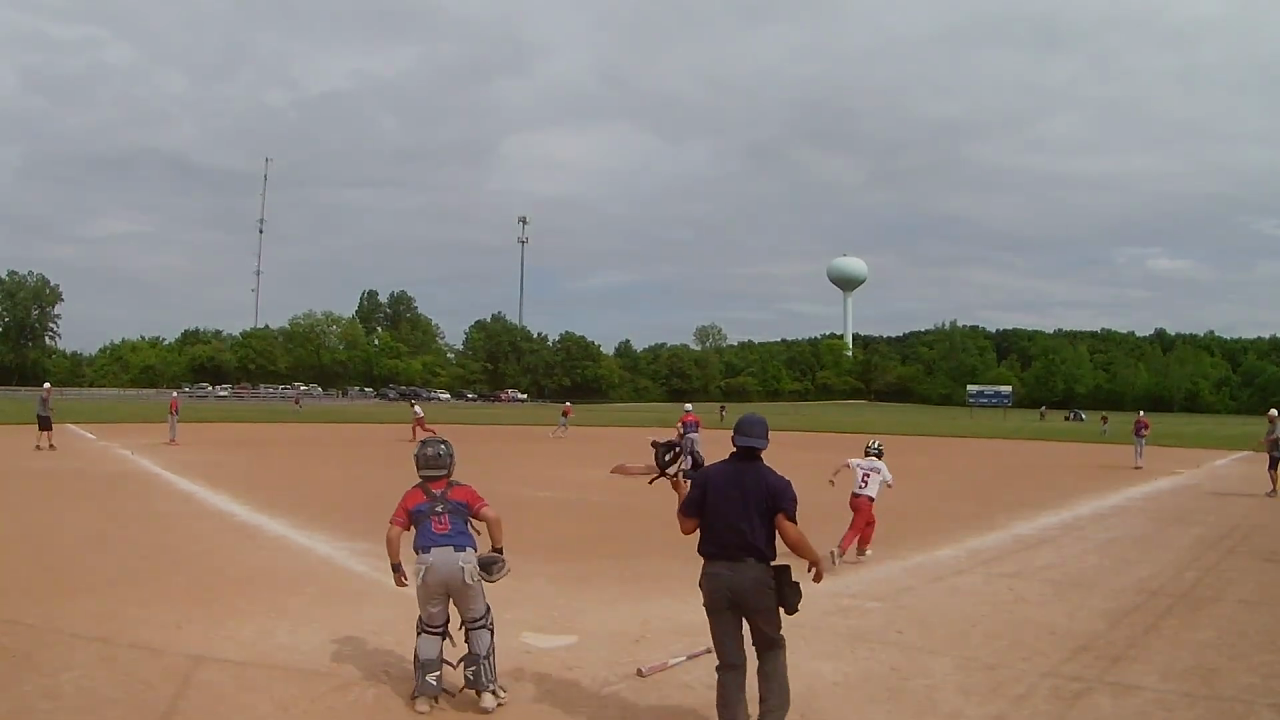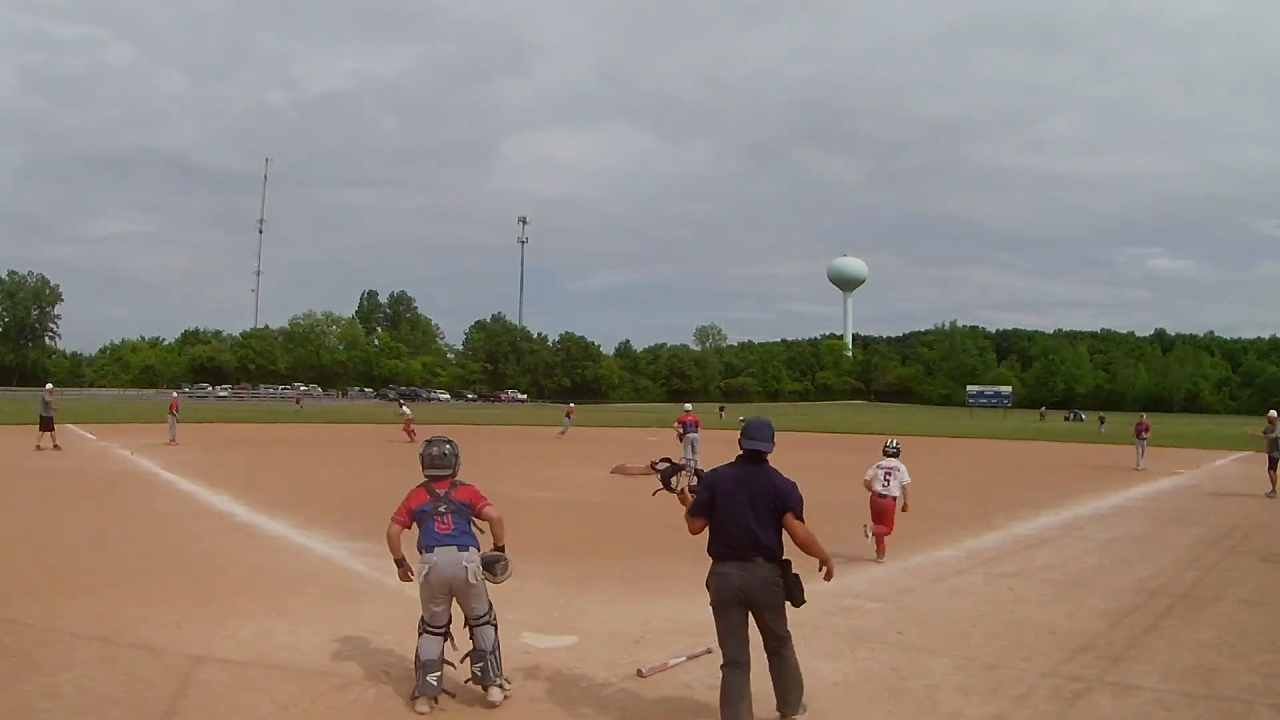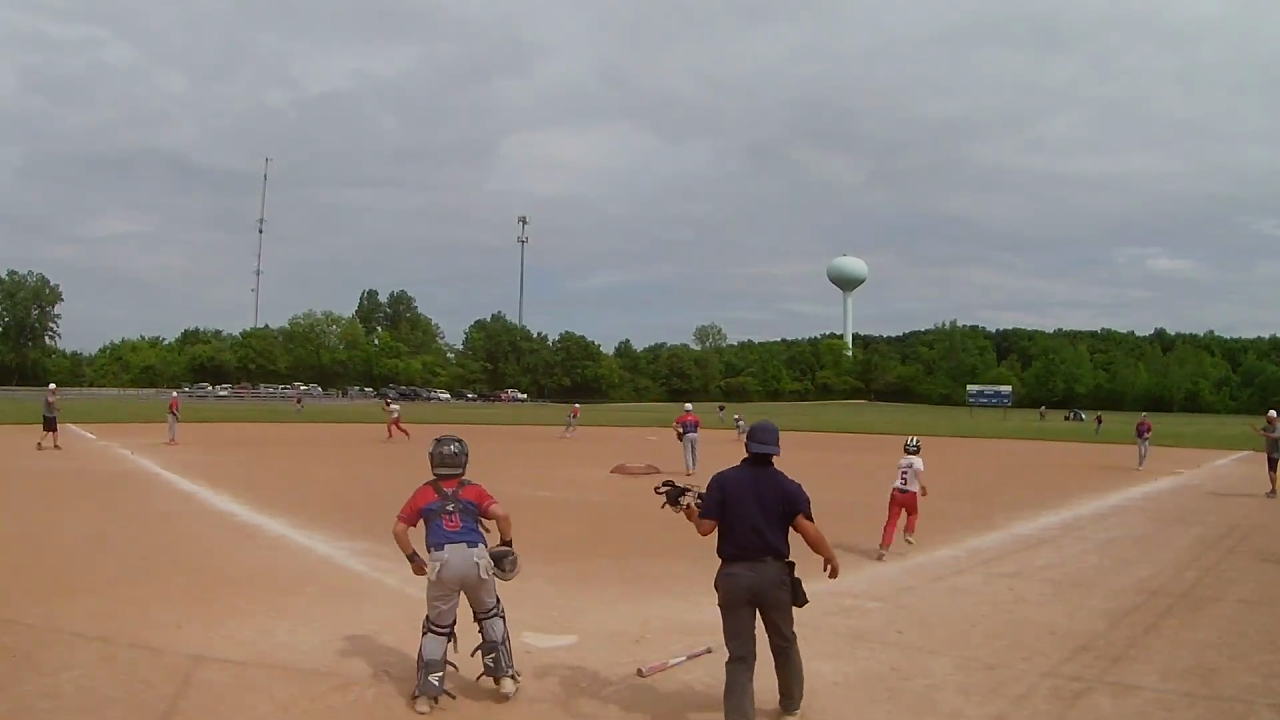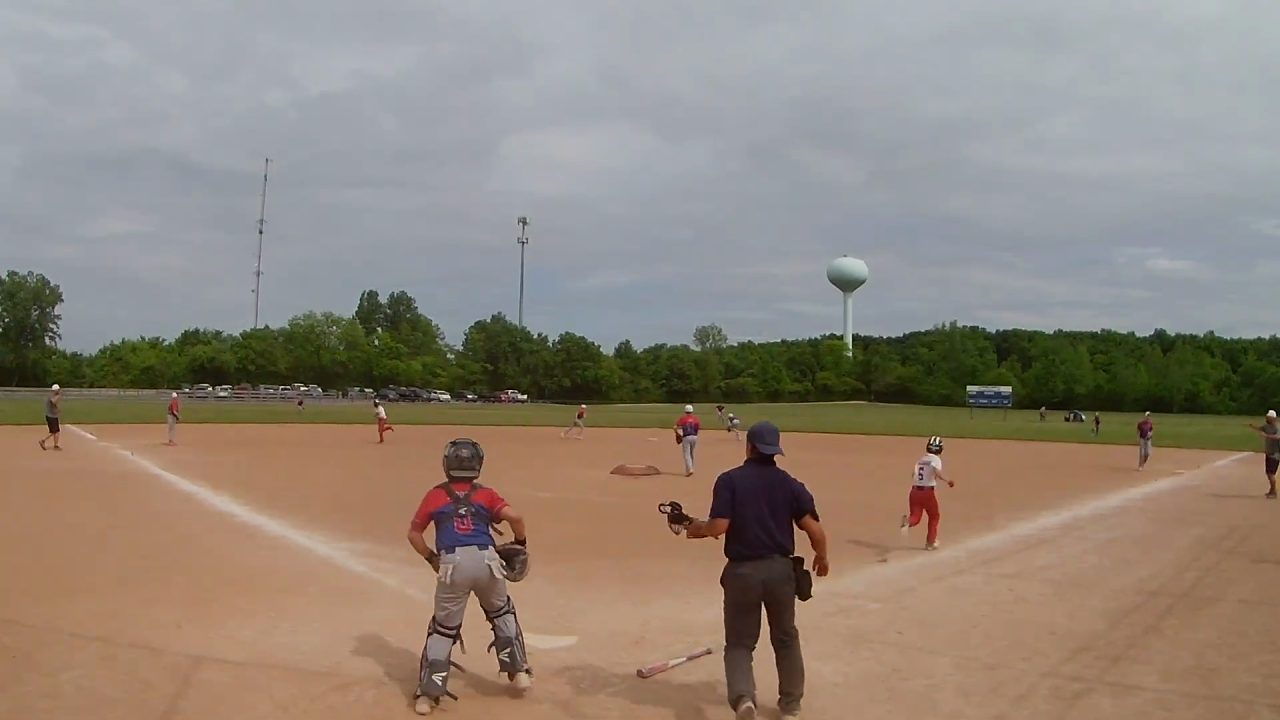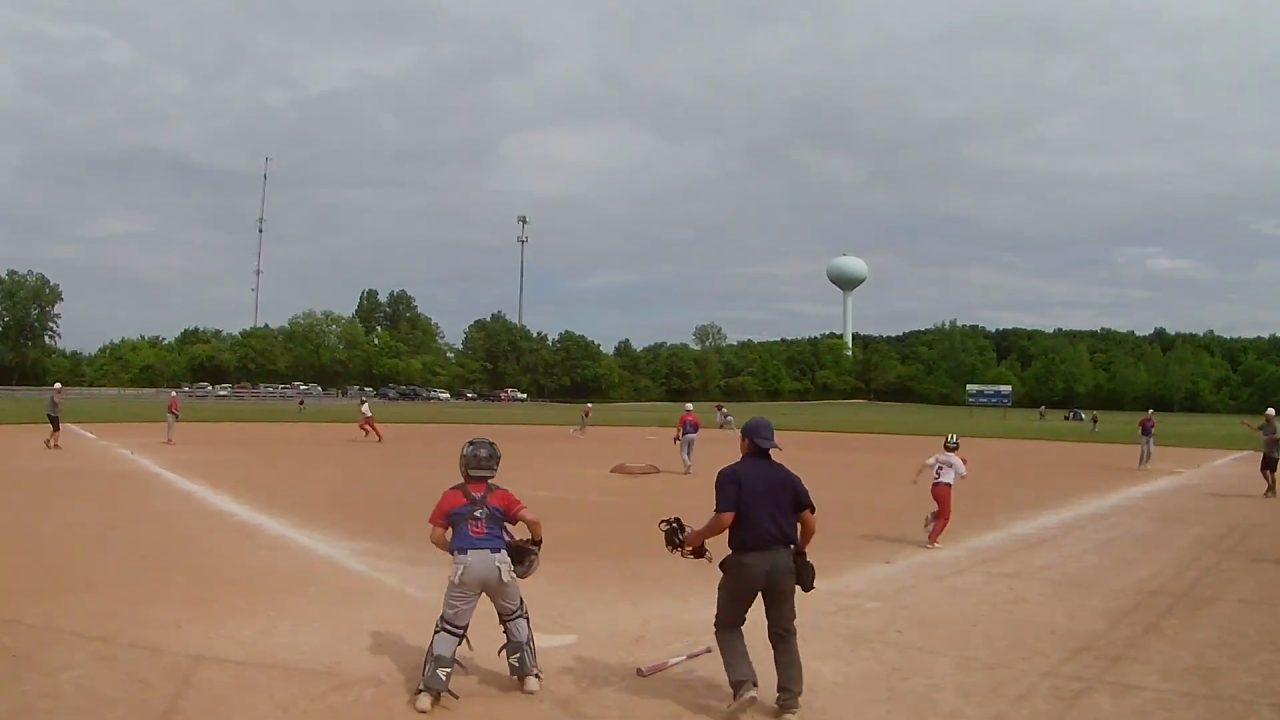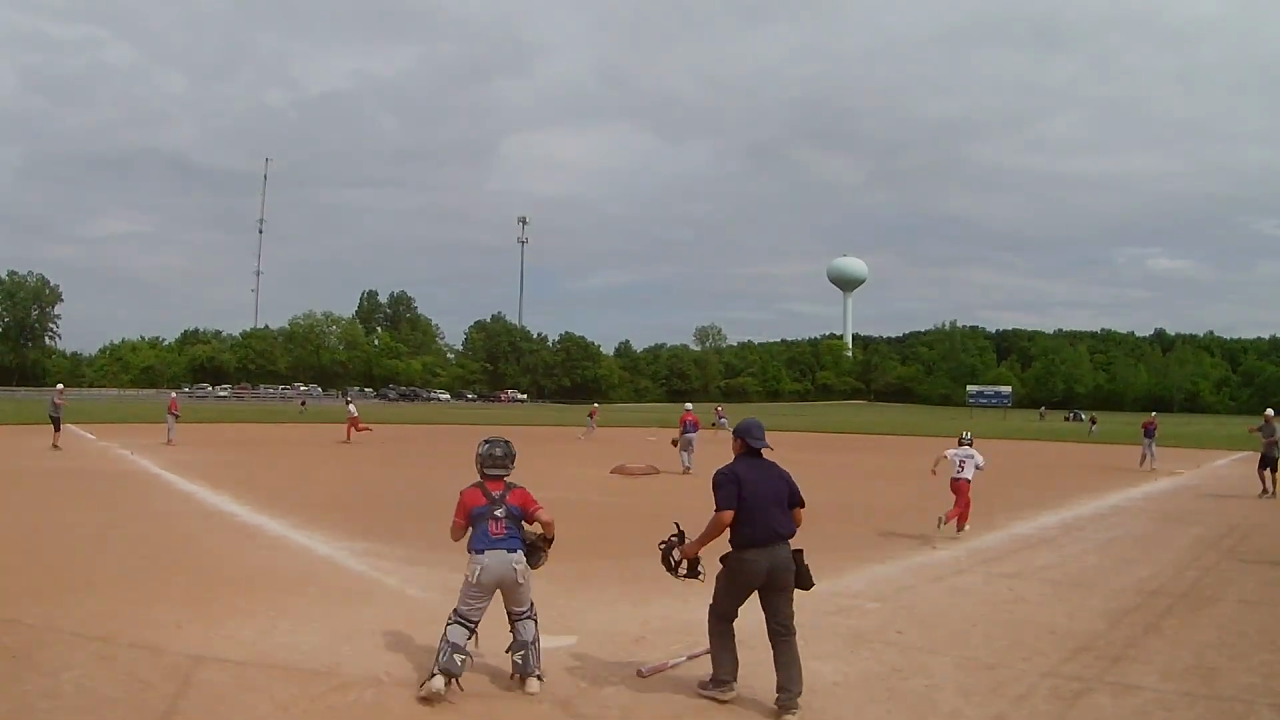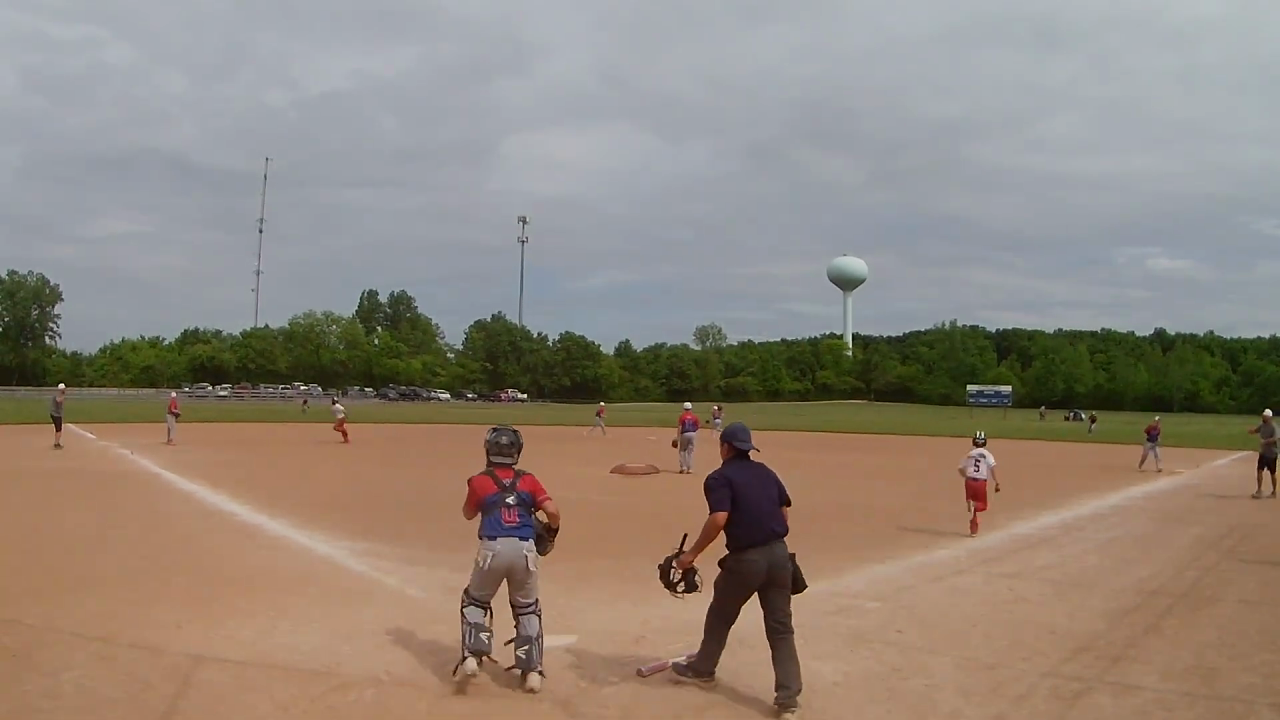
dt=0.1s
person 1, frame 1
left shoulder: (707, 475)
right shoulder: (776, 483)
left elbow: (687, 526)
right elbow: (790, 534)
left wrist: (681, 493)
right wrist: (816, 560)
left hip: (715, 575)
right hip: (756, 575)
left knee: (730, 662)
right knee: (771, 650)
person 1, frame 2
left shoulder: (714, 478)
right shoulder: (781, 484)
left elbow: (695, 526)
right elbow: (797, 531)
left wrist: (687, 502)
right wrist: (825, 558)
left hip: (725, 574)
right hip: (765, 573)
left knee: (734, 659)
right knee: (779, 644)
person 1, frame 3
left shoulder: (723, 480)
right shoulder: (788, 486)
left elbow: (705, 528)
right elbow: (809, 531)
left wrist: (692, 513)
right wrist: (830, 556)
left hip: (734, 575)
right hip: (774, 573)
left knee: (740, 656)
right knee: (784, 644)
person 1, frame 4
left shoulder: (730, 479)
right shoulder: (791, 484)
left elbow: (719, 526)
right elbow: (814, 531)
left wrist: (694, 527)
right wrist: (822, 557)
left hip: (743, 570)
right hip: (780, 568)
left knee: (739, 644)
right knee: (785, 638)
person 1, frame 5
left shoulder: (731, 474)
right shoulder: (789, 477)
left elbow: (725, 520)
right elbow: (809, 524)
left wrist: (697, 536)
right wrist: (800, 547)
left hip: (745, 562)
right hip: (782, 560)
left knee: (727, 625)
right knee: (783, 633)
left ankle: (744, 685)
person 1, frame 6
left shoulder: (728, 473)
right shoulder: (779, 473)
left elbow: (724, 518)
right elbow: (798, 517)
left wrist: (695, 546)
left hip: (747, 558)
right hip: (782, 556)
left knee: (721, 616)
right knee: (783, 630)
left ankle: (723, 683)
person 1, frame 7
left shoulder: (719, 478)
right shoulder: (767, 473)
left elbow: (718, 520)
right elbow: (784, 513)
left wrist: (692, 554)
left hip: (745, 560)
right hip: (778, 555)
left knee: (719, 618)
right knee: (780, 628)
left ankle: (701, 671)
person 2, frame 1
left shoulder: (411, 496)
right shoulder: (464, 491)
left elbow: (393, 534)
right elbow: (492, 517)
left wrist: (396, 567)
right wrist: (497, 553)
left hip: (428, 564)
right hip: (463, 562)
left knee: (431, 629)
right knee: (478, 624)
left ankle: (425, 695)
right ankle: (486, 690)
person 2, frame 2
left shoulder: (416, 494)
right shoulder: (467, 491)
left elbow: (393, 531)
right elbow: (494, 516)
left wrist: (401, 563)
right wrist: (499, 550)
left hip: (431, 564)
right hip: (466, 561)
left knee: (432, 628)
right knee: (483, 621)
left ankle: (425, 695)
right ankle: (492, 685)
person 2, frame 3
left shoulder: (423, 493)
right shoulder: (474, 490)
left elbow: (399, 529)
right elbow: (500, 515)
left wrist: (414, 558)
right wrist: (506, 545)
left hip: (441, 562)
right hip: (475, 558)
left knee: (437, 628)
right knee: (491, 615)
left ankle: (426, 695)
right ankle: (504, 678)
person 2, frame 4
left shoulder: (435, 495)
right shoulder: (486, 494)
left elbow: (414, 535)
right elbow: (514, 518)
left wrist: (433, 558)
right wrist: (520, 543)
left hip: (453, 563)
right hip: (486, 560)
left knee: (442, 629)
right knee: (502, 612)
left ankle: (426, 695)
right ankle: (519, 673)
person 2, frame 5
left shoulder: (451, 496)
right shoulder: (501, 495)
left elbow: (436, 536)
right elbow: (532, 519)
right wrist: (535, 543)
left hip: (464, 565)
right hip: (498, 563)
left knee: (450, 627)
right knee: (515, 616)
left ankle: (429, 691)
right ankle: (528, 675)
person 2, frame 6
left shoulder: (469, 494)
right shoulder: (519, 493)
left elbow: (455, 534)
right elbow: (547, 520)
right wrist: (547, 541)
left hip: (482, 563)
right hip: (515, 562)
left knee: (461, 621)
right knee: (523, 616)
left ankle: (440, 677)
right ankle: (529, 677)
person 2, frame 7
left shoulder: (479, 481)
right shoulder: (528, 480)
left elbow: (468, 513)
right elbow: (552, 511)
right wrist: (552, 531)
left hip: (493, 551)
right hip: (524, 551)
left knee: (473, 601)
right knee: (526, 610)
left ankle: (471, 657)
right ankle: (531, 671)
